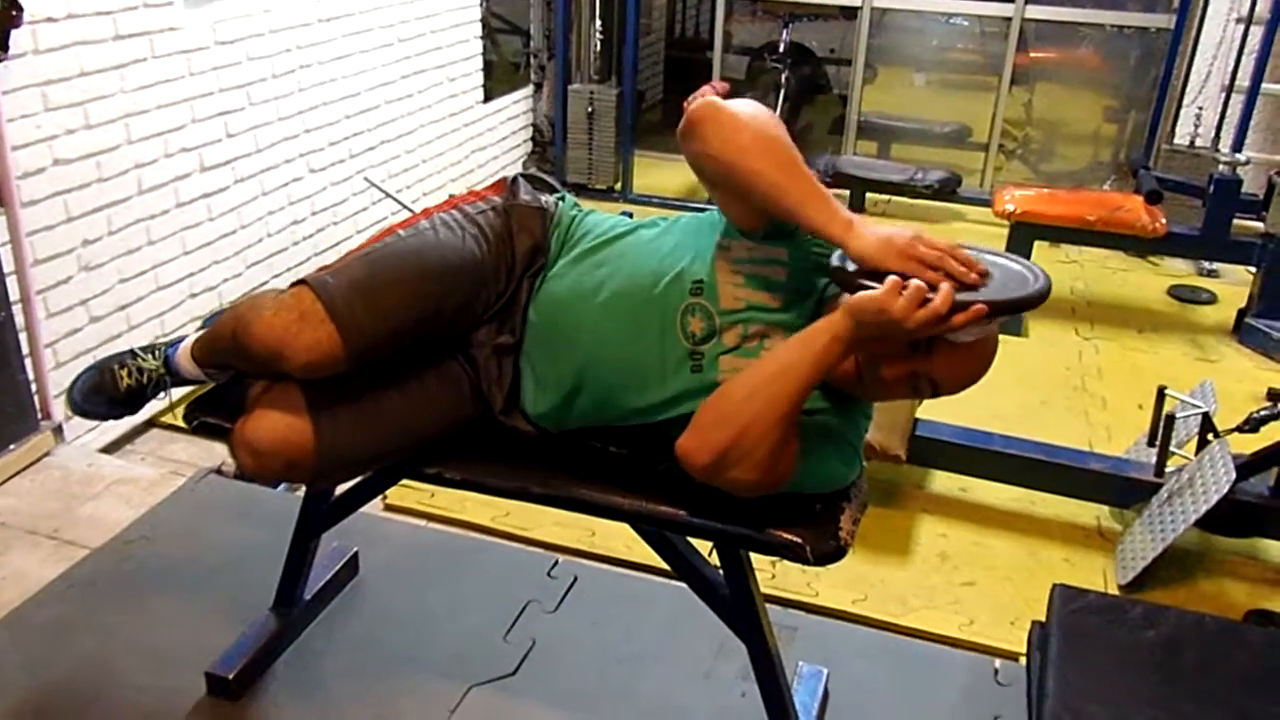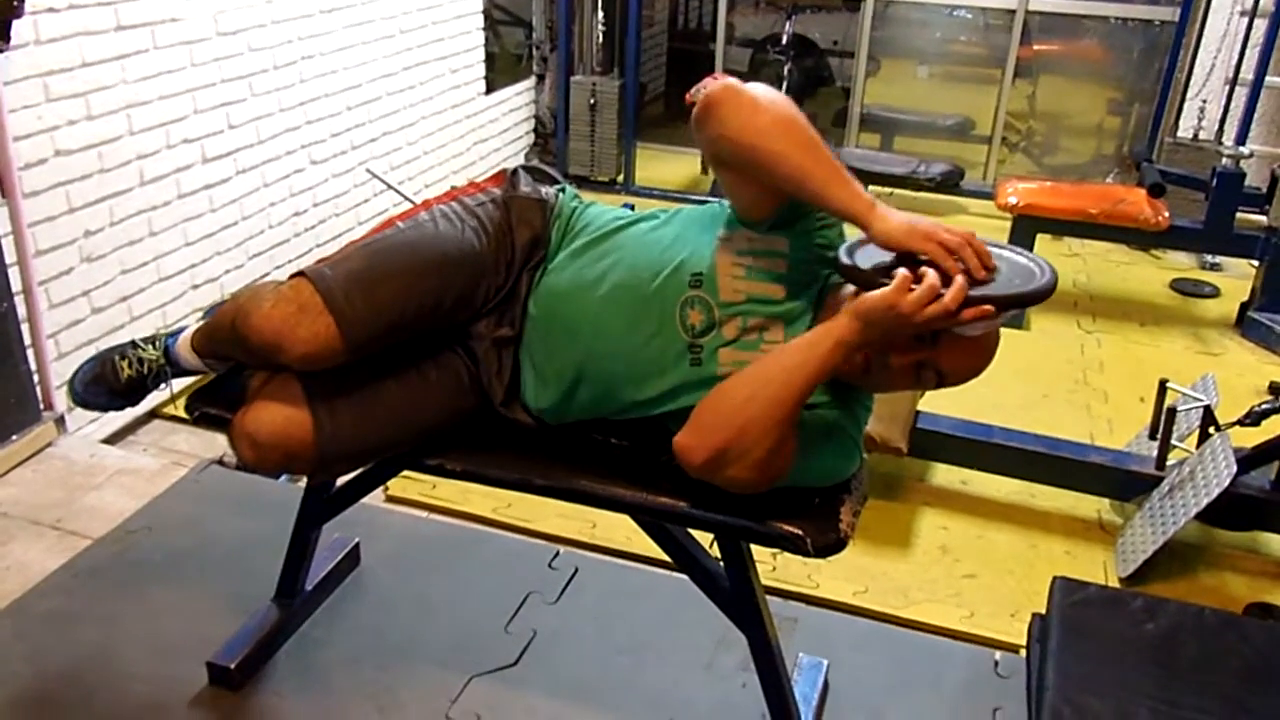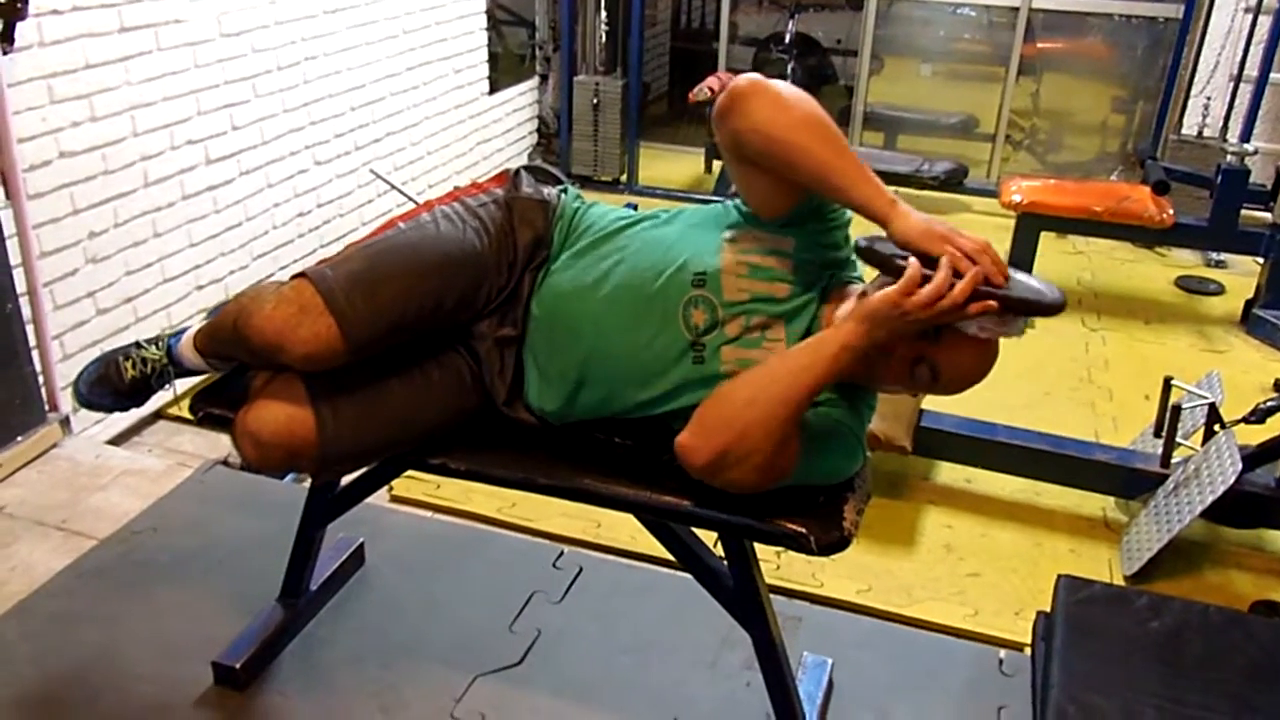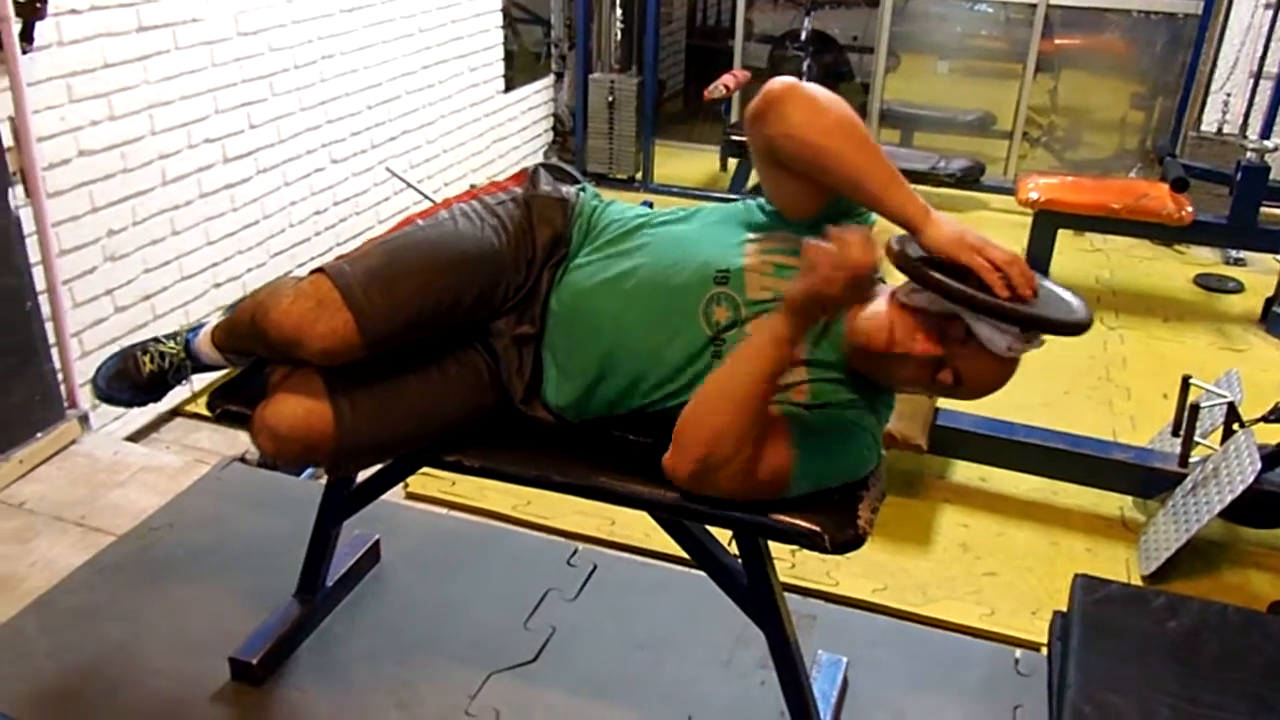
dt=0.2s
person 1, frame 1
left shoulder: (830, 439)
right shoulder: (810, 242)
left elbow: (711, 453)
right elbow: (708, 122)
left wrist: (841, 335)
right wrist: (854, 232)
left hip: (508, 384)
left knee: (267, 445)
right knee: (291, 336)
left ankle: (240, 379)
right ankle: (195, 356)
person 1, frame 2
left shoulder: (831, 431)
right shoulder: (812, 234)
left elbow: (707, 450)
right elbow: (724, 105)
left wrist: (851, 338)
right wrist: (877, 214)
left hip: (508, 376)
left knee: (266, 437)
right knee: (291, 327)
left ankle: (241, 362)
right ankle: (195, 346)
person 1, frame 3
left shoulder: (829, 433)
right shoulder: (820, 236)
left elbow: (709, 454)
right elbow: (746, 103)
left wrist: (851, 339)
right wrist: (899, 216)
left hip: (508, 374)
left knee: (270, 435)
right knee: (292, 328)
left ankle: (235, 376)
right ankle: (195, 347)
person 1, frame 4
left shoulder: (846, 434)
right shoulder: (835, 228)
left elbow: (701, 464)
right elbow: (780, 106)
left wrist: (793, 320)
right wrist: (928, 223)
left hip: (525, 375)
left knee: (288, 429)
right knee: (310, 320)
left ankle: (259, 364)
right ankle: (213, 342)
